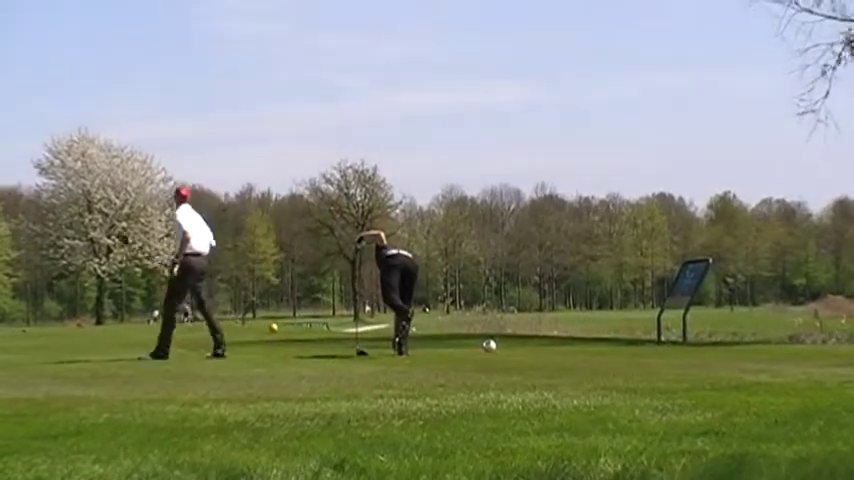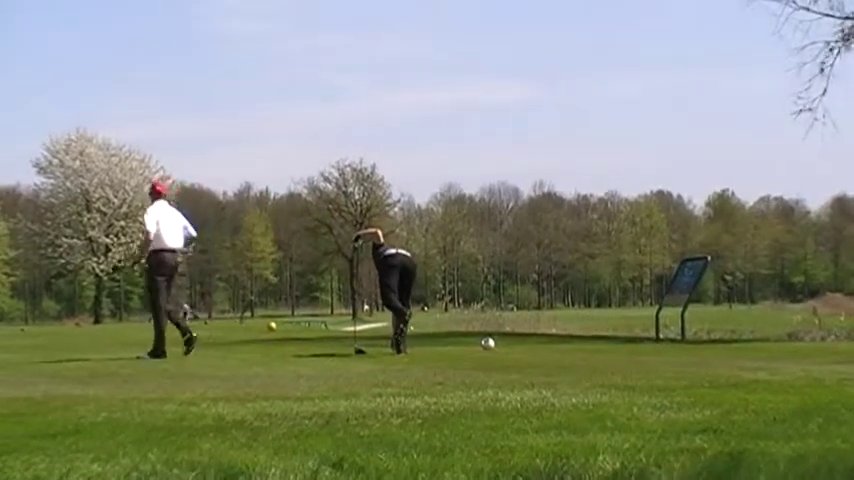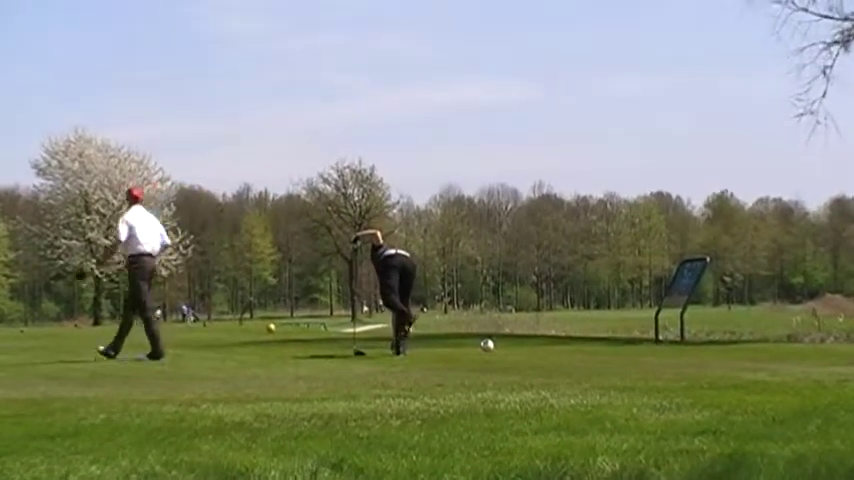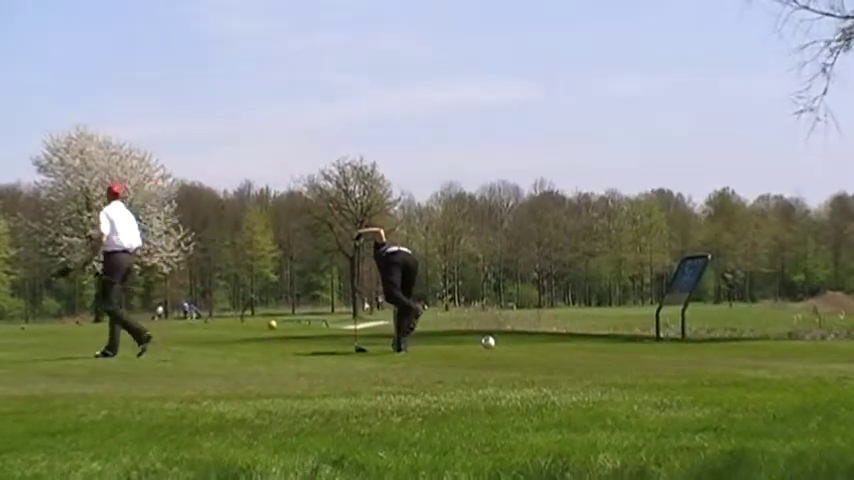
dt=0.3s
person 1, frame 1
left shoulder: (181, 213)
right shoulder: (197, 216)
left elbow: (187, 235)
right elbow: (211, 243)
left wrist: (177, 259)
left hip: (188, 262)
right hip: (201, 261)
left knee: (170, 306)
right knee: (203, 305)
left ankle: (162, 351)
right ankle: (219, 346)
person 1, frame 2
left shoulder: (152, 211)
right shoulder: (175, 212)
left elbow: (149, 236)
right elbow: (192, 235)
left hip: (158, 257)
right hip: (174, 258)
left knee: (158, 303)
right knee: (165, 302)
left ankle: (159, 349)
right ankle: (186, 333)
person 1, frame 3
left shoulder: (128, 217)
right shoulder: (151, 217)
left elbow: (119, 242)
right elbow: (166, 243)
left hip: (138, 263)
right hip: (151, 262)
left knee: (145, 308)
right knee: (130, 306)
left ankle: (157, 350)
right ankle: (115, 348)
person 1, frame 4
left shoulder: (107, 211)
right shoulder: (129, 215)
left elbow: (102, 237)
right elbow: (138, 243)
left hip: (114, 258)
right hip: (128, 258)
left knee: (109, 305)
right knee: (113, 303)
left ankle: (141, 334)
right ankle: (112, 347)
person 2, frame 1
left shoulder: (383, 251)
left elbow: (380, 234)
right elbow: (401, 303)
left wrist: (362, 237)
left hip: (393, 261)
right hip: (411, 263)
left knee: (389, 294)
right knee: (405, 302)
left ankle: (405, 311)
right ankle: (402, 345)
person 2, frame 2
left shoulder: (380, 249)
left elbow: (377, 232)
left wrist: (359, 235)
left hip: (391, 261)
right hip: (409, 261)
left knee: (388, 296)
right knee: (404, 302)
left ankle: (403, 313)
right ankle: (401, 344)
person 2, frame 3
left shoulder: (378, 251)
left elbow: (377, 233)
left wrist: (358, 236)
left hip: (391, 262)
right hip: (409, 262)
left knee: (388, 296)
right knee: (403, 302)
left ankle: (407, 316)
right ankle: (400, 345)
person 2, frame 4
left shoulder: (380, 249)
left elbow: (379, 232)
left wrist: (361, 233)
left hip: (393, 258)
right hip: (411, 260)
left knee: (391, 293)
right knee: (403, 301)
left ankle: (413, 309)
right ankle: (401, 342)
